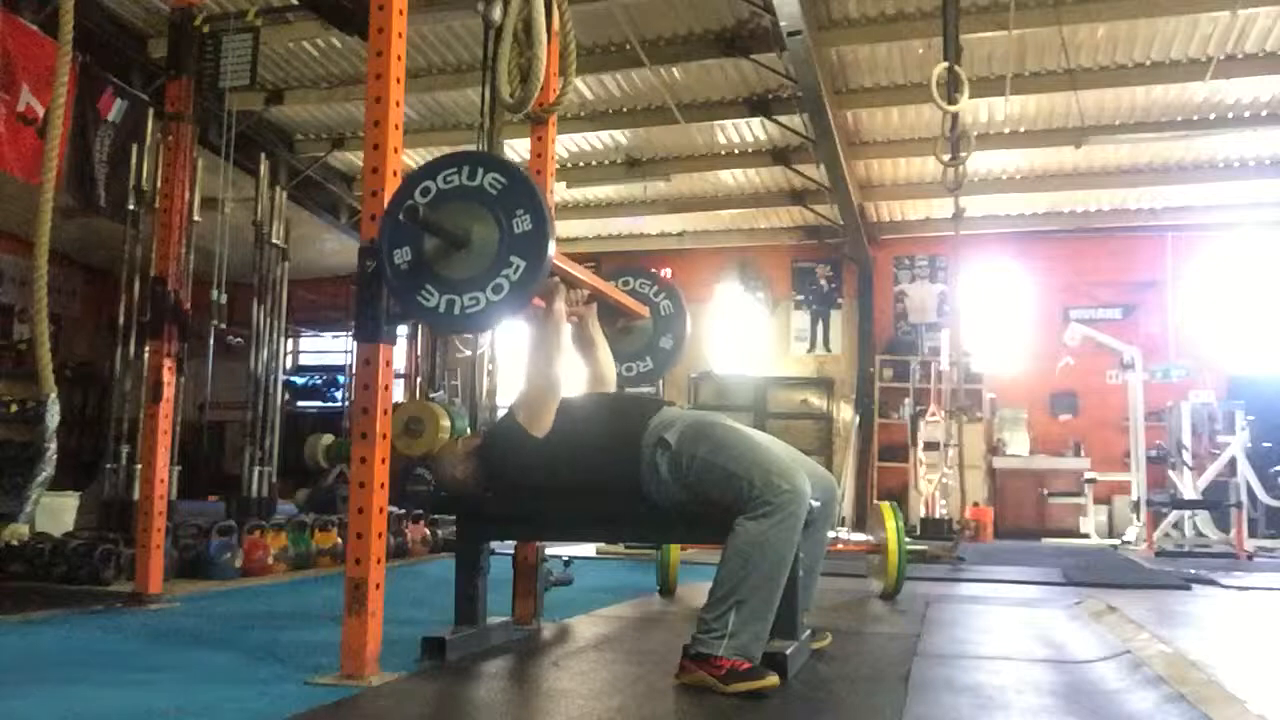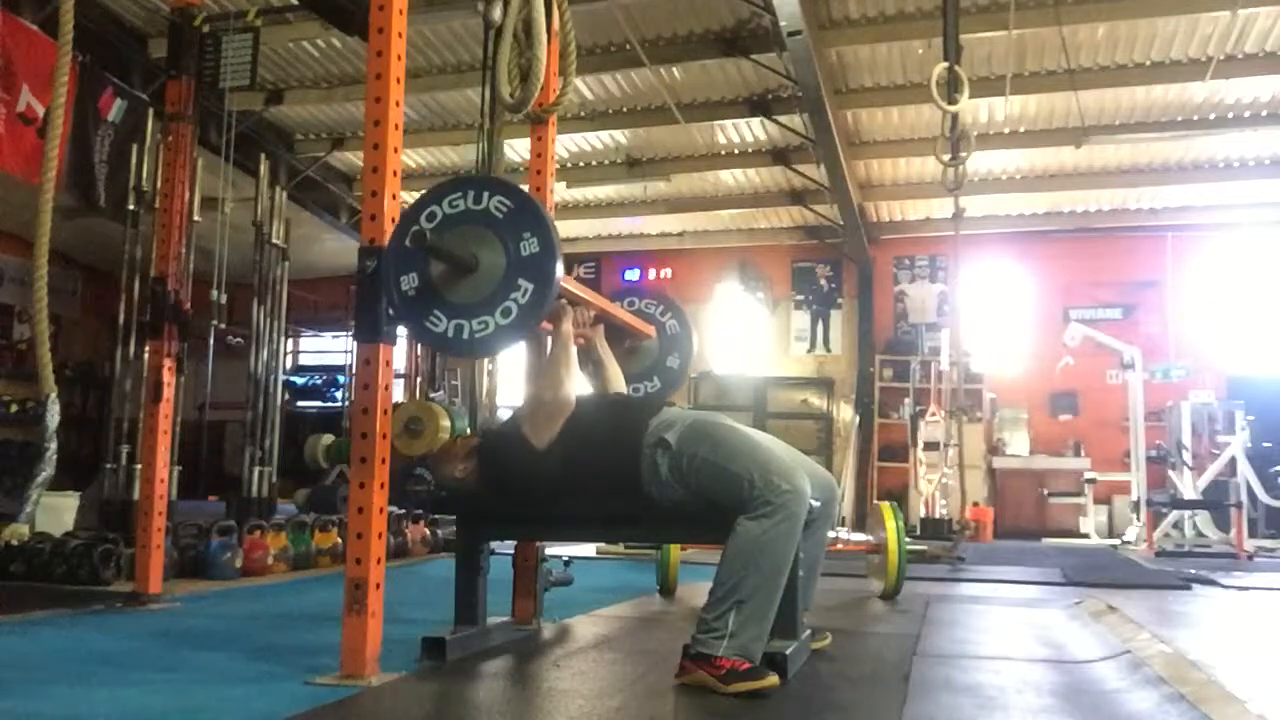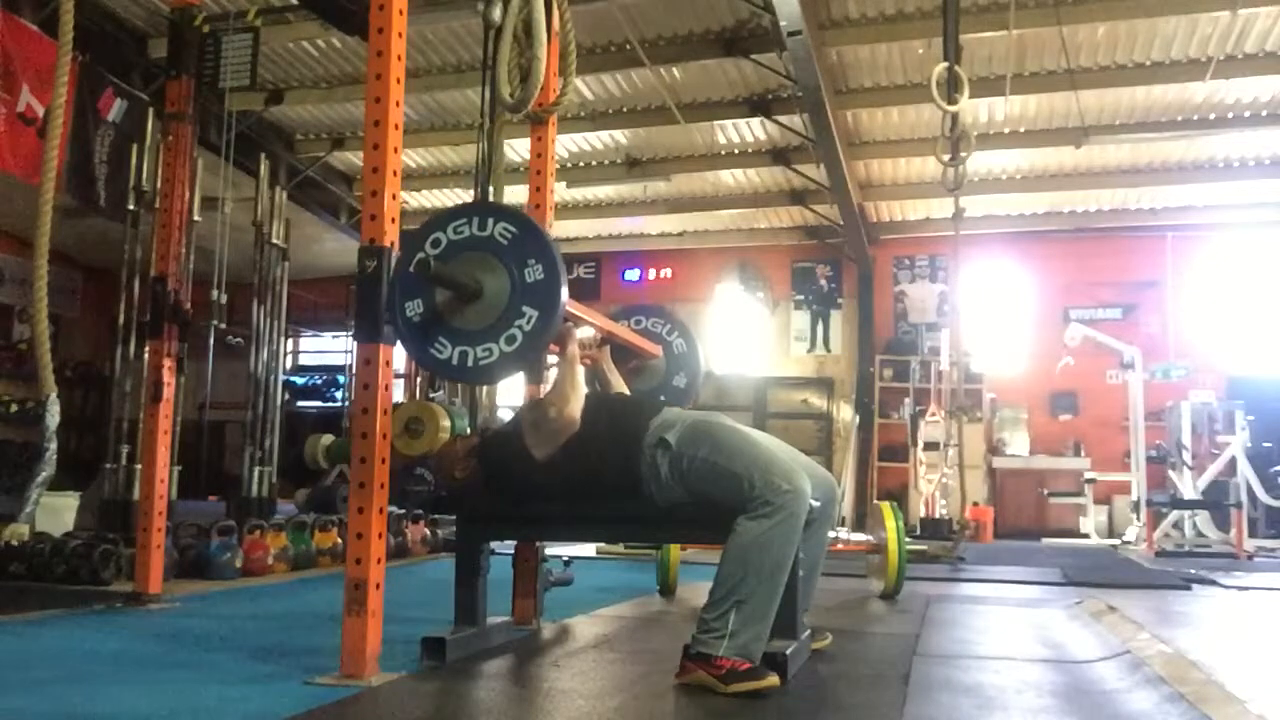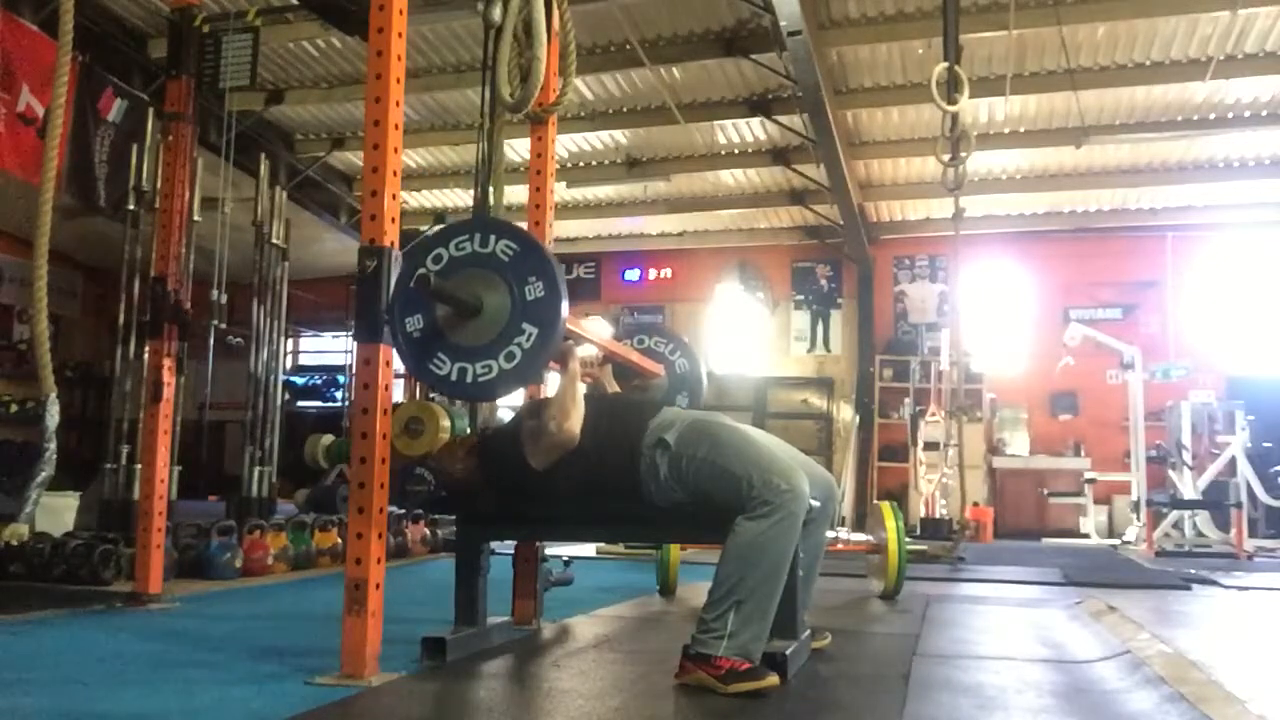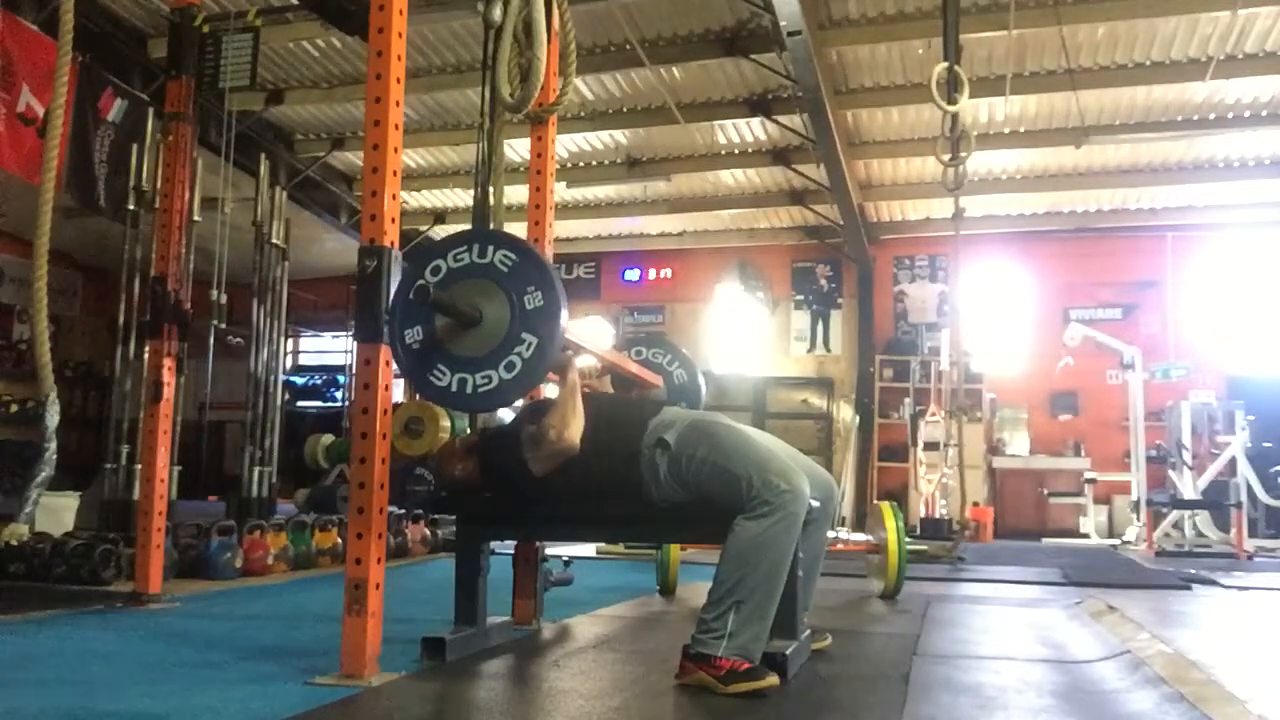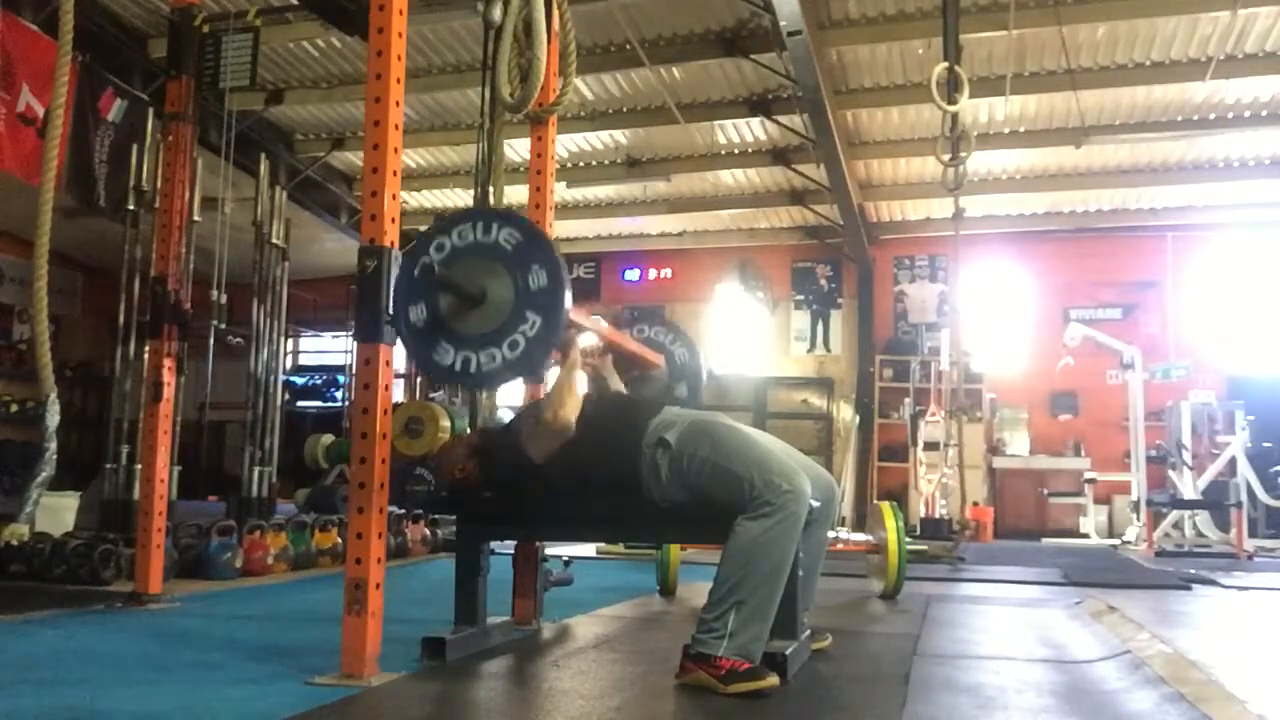
dt=0.5s
person 1, frame 1
left shoulder: (530, 436)
right shoulder: (503, 452)
left elbow: (603, 389)
right elbow: (546, 383)
left wrist: (588, 321)
right wrist: (555, 308)
left knee: (818, 490)
right knee: (782, 490)
left ankle: (779, 621)
right ankle: (716, 653)
person 1, frame 2
right shoulder: (502, 455)
left elbow: (612, 405)
right elbow: (558, 398)
left wrist: (596, 342)
right wrist: (561, 330)
left knee: (817, 491)
right knee: (783, 492)
left ankle: (778, 620)
right ankle: (717, 653)
person 1, frame 3
left shoulder: (518, 439)
right shoulder: (500, 453)
left elbow: (619, 414)
right elbow: (564, 417)
left wrist: (602, 363)
right wrist: (568, 350)
left knee: (818, 491)
right knee: (783, 492)
left ankle: (779, 621)
right ankle: (716, 652)
person 1, frame 4
left shoulder: (511, 443)
right shoulder: (500, 452)
right elbow: (564, 431)
left wrist: (605, 380)
right wrist: (570, 367)
left knee: (817, 490)
right knee: (782, 492)
left ankle: (779, 620)
right ankle: (715, 653)
person 1, frame 5
left shoulder: (518, 438)
right shoulder: (502, 451)
right elbow: (564, 439)
left wrist: (601, 390)
right wrist: (568, 377)
left knee: (817, 490)
right knee: (781, 492)
left ankle: (780, 620)
right ankle: (716, 653)
person 1, frame 6
left shoulder: (513, 440)
right shoulder: (503, 453)
right elbow: (560, 421)
left wrist: (606, 370)
right wrist: (569, 356)
left knee: (817, 489)
right knee: (783, 490)
right ankle: (717, 652)
